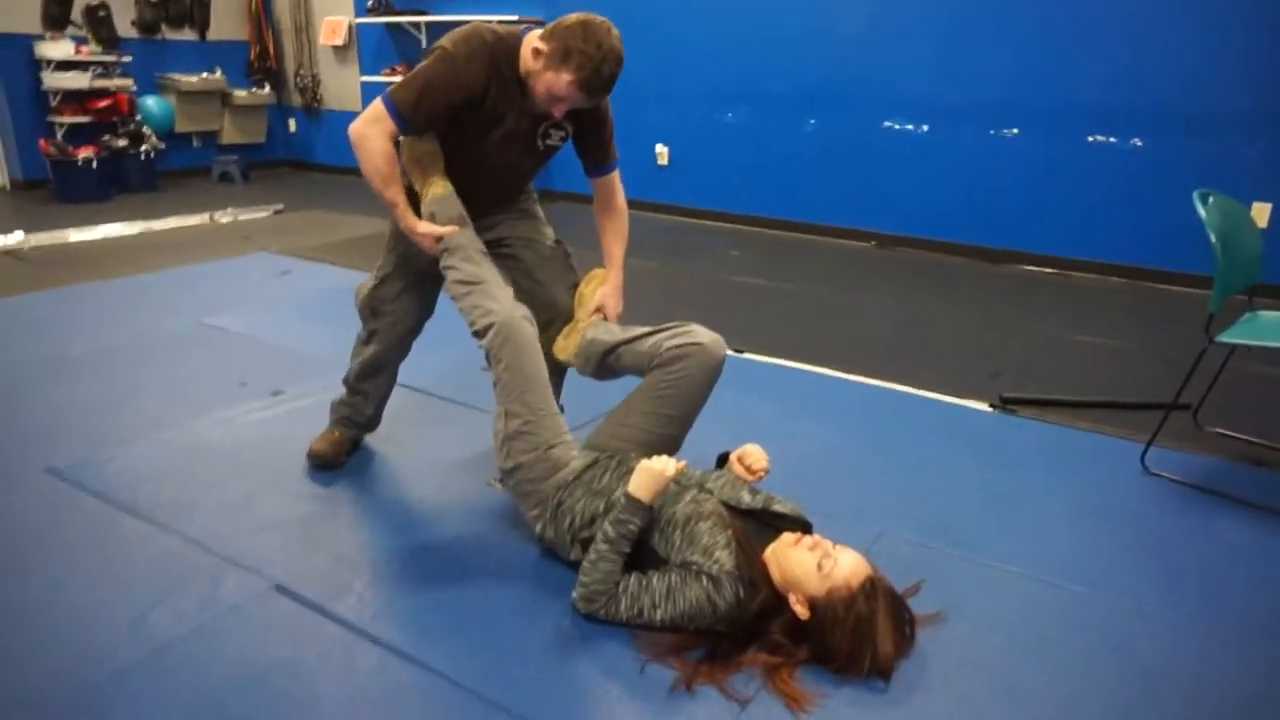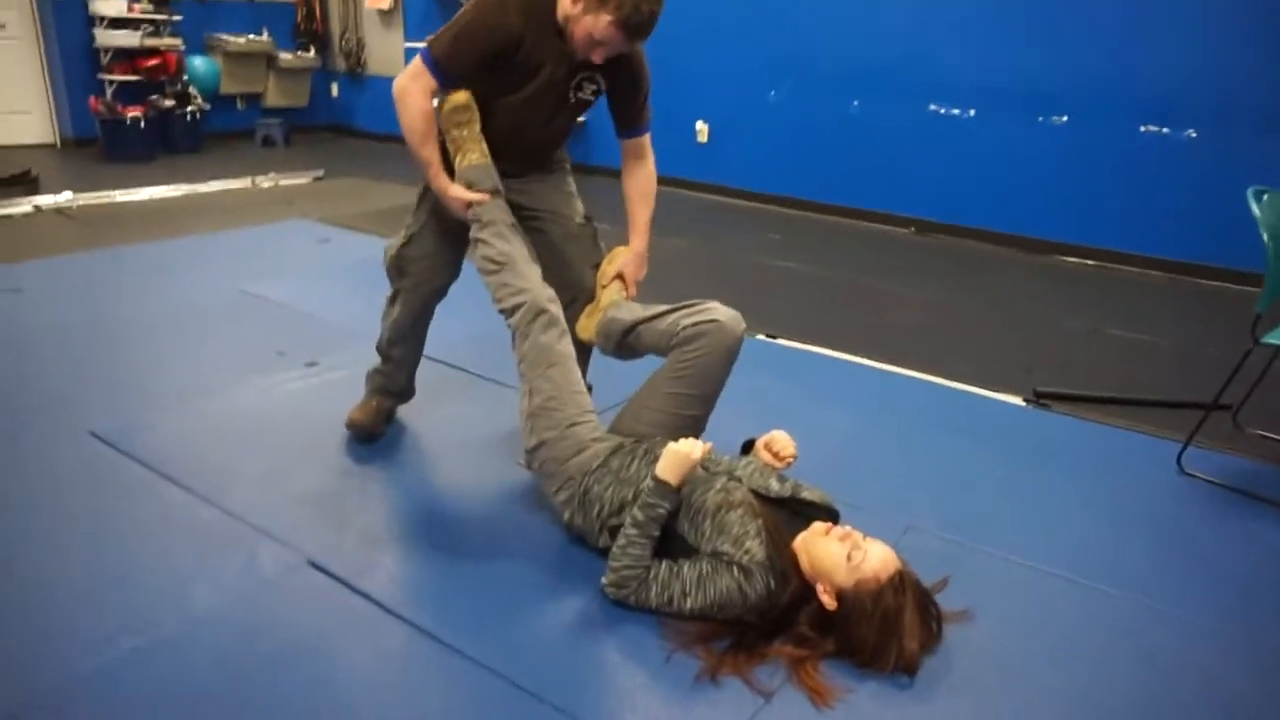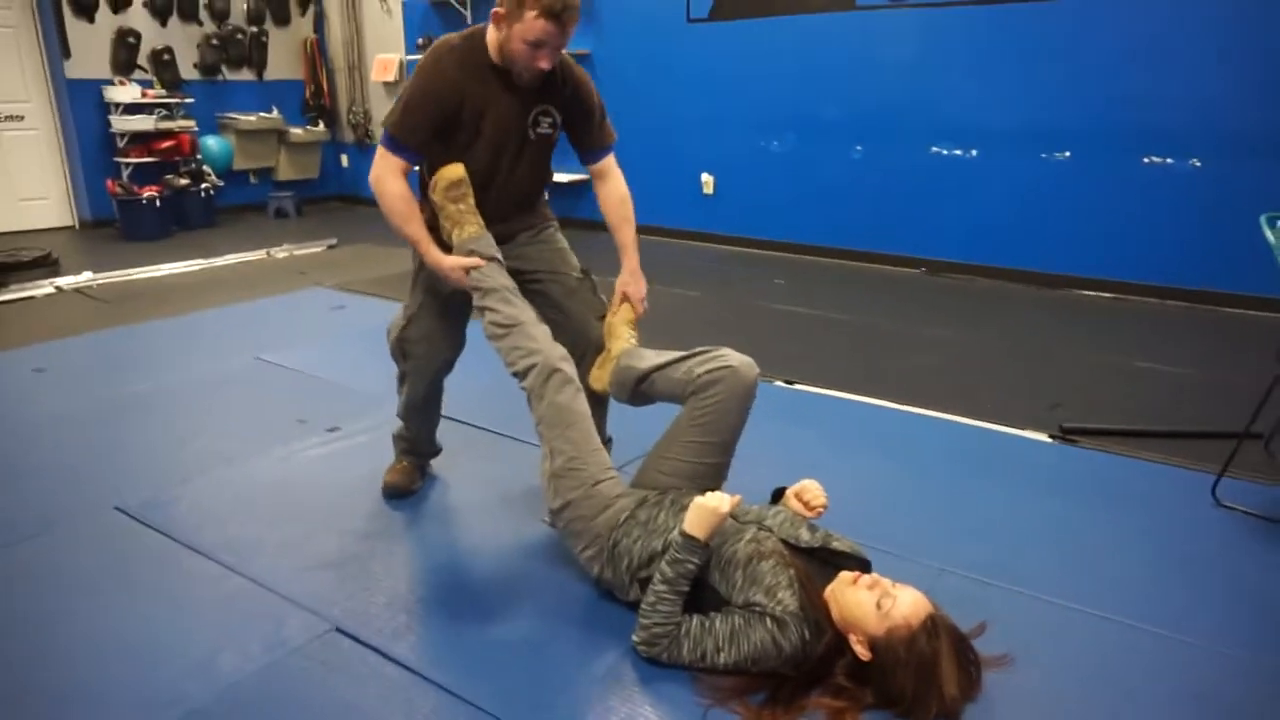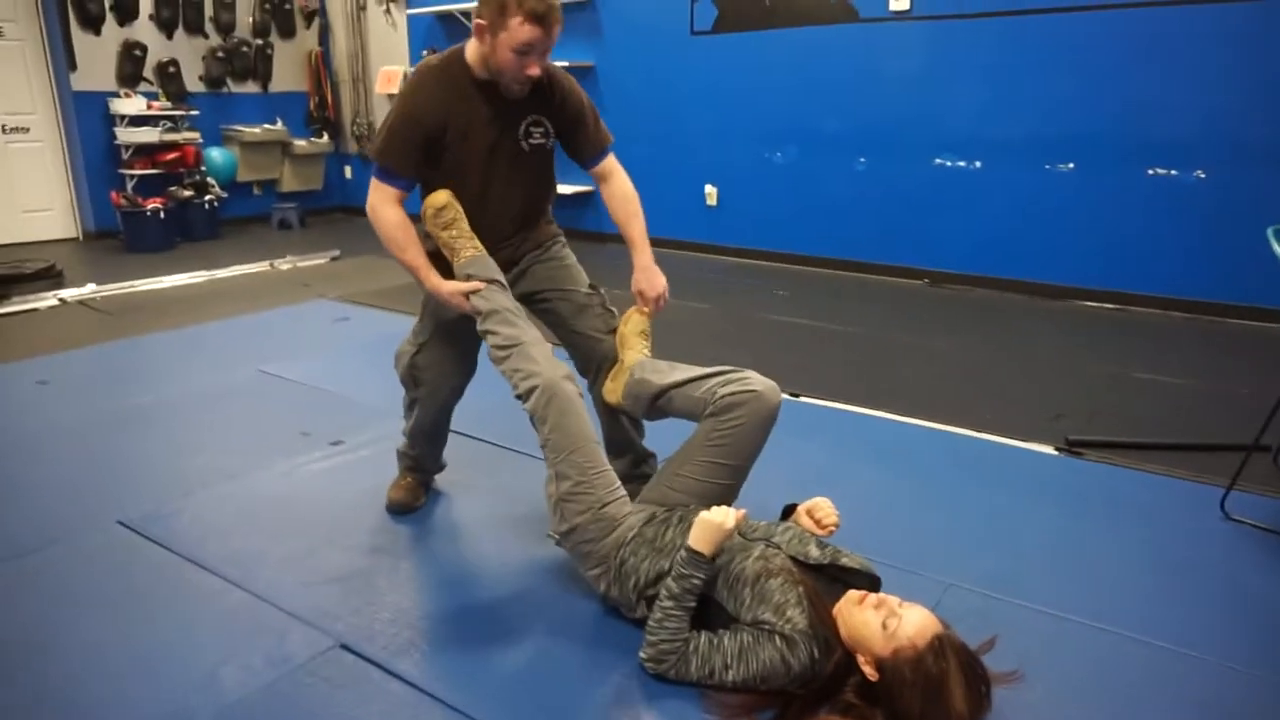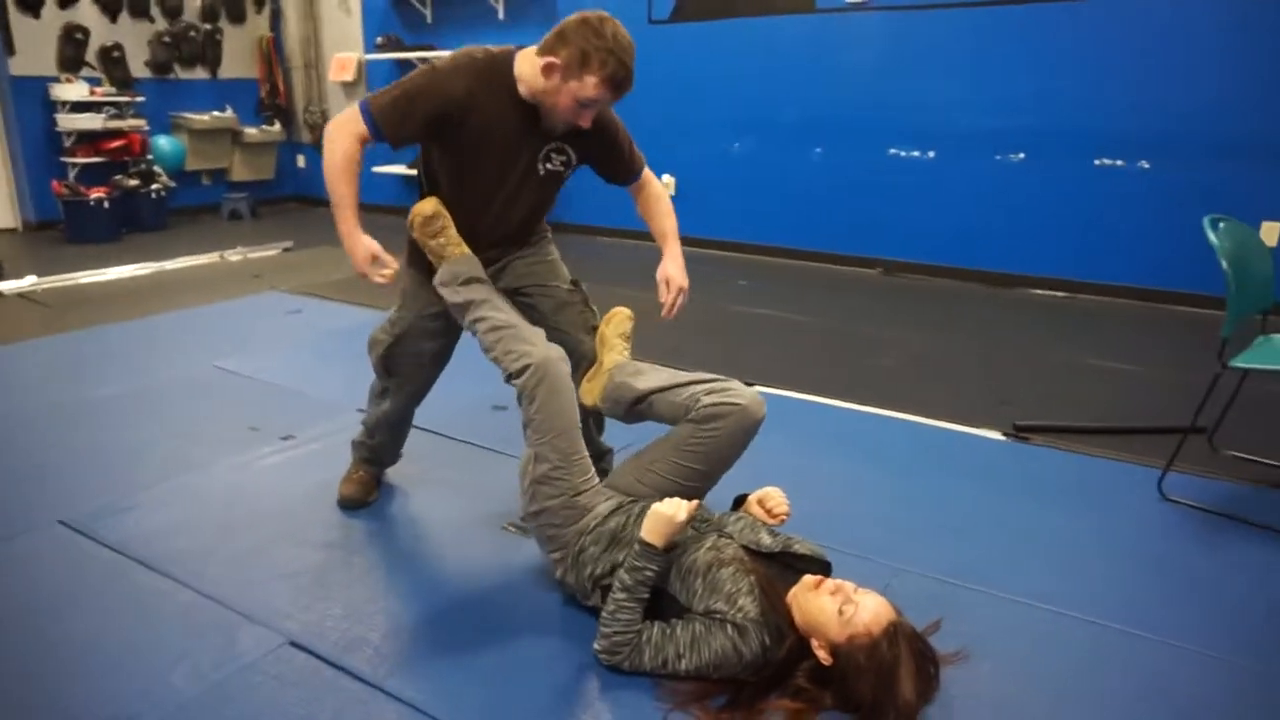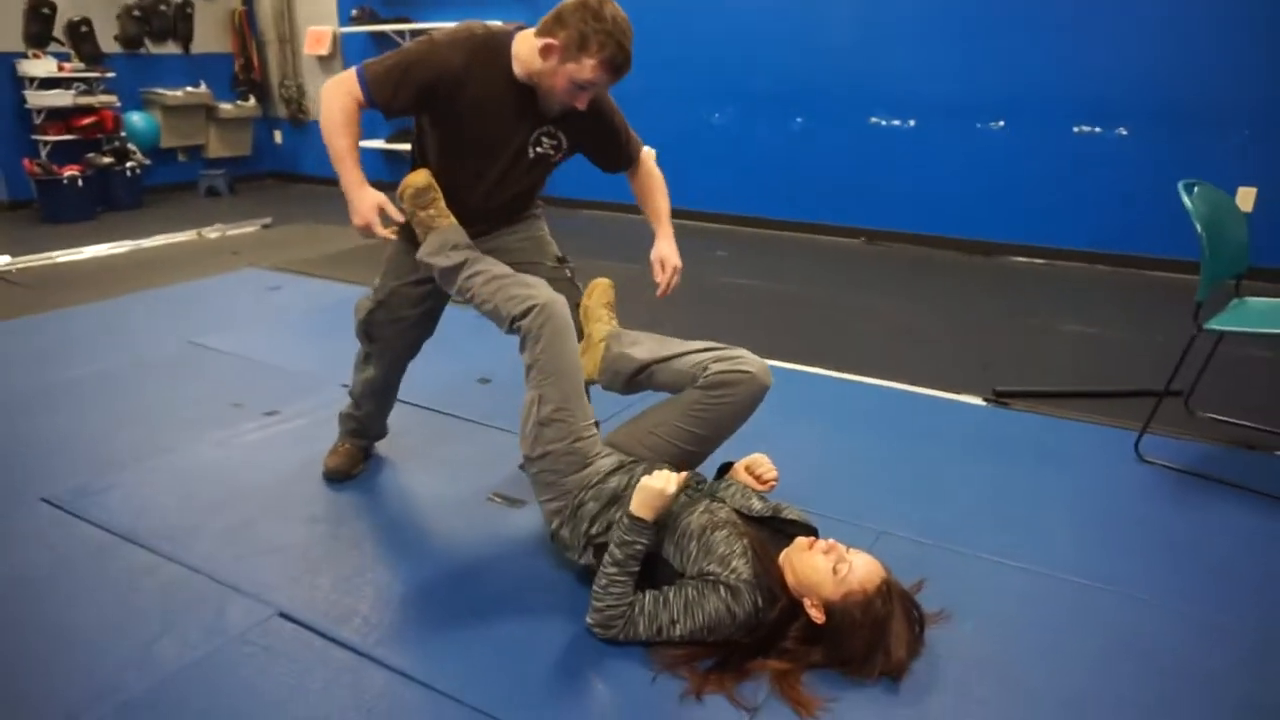
dt=0.3s
person 1, frame 1
left shoulder: (723, 594)
right shoulder: (788, 528)
left elbow: (595, 598)
left wrist: (635, 499)
right wrist: (732, 466)
left hip: (567, 499)
right hip: (610, 469)
left knee: (508, 326)
right knee: (701, 347)
left ankle: (443, 207)
right ankle: (588, 339)
person 1, frame 2
left shoulder: (750, 582)
right shoulder: (809, 512)
left elbow: (623, 583)
left wrist: (662, 484)
right wrist: (760, 454)
left hip: (592, 480)
right hip: (637, 452)
left knee: (537, 311)
right knee: (719, 326)
left ankle: (477, 166)
right ankle: (610, 317)
person 1, frame 3
left shoulder: (782, 634)
right shoulder: (843, 565)
left elbow: (654, 639)
left wrist: (692, 537)
right wrist: (788, 502)
left hip: (617, 535)
right hip: (662, 505)
left knee: (549, 371)
right knee: (732, 371)
left ankle: (472, 242)
right ankle: (622, 364)
person 1, frame 4
left shoulder: (790, 652)
right shoulder: (854, 578)
left elbow: (662, 657)
left wrist: (696, 555)
right wrist: (798, 517)
left hip: (624, 552)
right hip: (672, 520)
left knee: (552, 388)
right knee: (753, 396)
left ankle: (472, 261)
right ankle: (636, 378)
person 1, frame 5
left shoulder: (744, 640)
right shoulder: (804, 568)
left elbow: (616, 646)
left wrist: (648, 544)
right wrist: (749, 509)
left hip: (588, 541)
right hip: (632, 507)
left knee: (542, 365)
right knee: (738, 406)
left ankle: (457, 269)
right ankle: (613, 380)
person 1, frame 6
left shoulder: (736, 600)
right shoulder: (790, 529)
left elbow: (609, 619)
left wrist: (639, 519)
right wrist: (734, 476)
left hip: (584, 499)
right hip: (628, 471)
left knee: (544, 308)
right knee: (745, 375)
left ankle: (443, 241)
right ankle: (607, 352)
person 2, frame 1
left shoulder: (585, 98)
right shoulder: (470, 56)
left elbow: (607, 190)
right elbow: (368, 131)
left wrist: (613, 280)
right wrist: (407, 221)
left hip: (508, 209)
left knee: (558, 308)
right knee: (390, 320)
right ankle: (347, 423)
person 2, frame 2
left shoulder: (623, 57)
left elbow: (637, 152)
right elbow: (411, 87)
left wrist: (638, 246)
right wrist: (440, 182)
left hip: (540, 172)
left knee: (583, 286)
right knee: (417, 282)
right ankle: (385, 392)
person 2, frame 3
left shoulder: (568, 81)
right shoulder: (445, 70)
left elbow: (606, 175)
right elbow: (386, 175)
left wrist: (630, 267)
right wrist: (432, 256)
left hip: (529, 230)
left knee: (590, 339)
right knee: (423, 354)
right ankle: (412, 451)
person 2, frame 4
left shoulder: (556, 89)
right shoulder: (429, 92)
left elbow: (608, 174)
right elbow: (383, 202)
left wrist: (643, 261)
right wrist: (432, 281)
left hip: (538, 249)
left knee: (609, 354)
right knee: (433, 379)
left ankle: (631, 475)
right ankle: (417, 468)
person 2, frame 5
left shoulder: (593, 121)
right shoulder: (460, 82)
left elbow: (643, 183)
right elbow: (345, 129)
left wrist: (671, 254)
right wrist: (349, 230)
left hip: (522, 250)
left knee: (584, 355)
right knee: (402, 366)
left ankle: (589, 473)
right ankle: (369, 461)
person 2, frame 6
left shoulder: (588, 105)
right shoulder: (455, 56)
left elbow: (639, 165)
right elbow: (340, 92)
left wrist: (664, 235)
right wrist: (356, 188)
left hip: (511, 225)
right knee: (385, 335)
right ankle: (357, 433)
